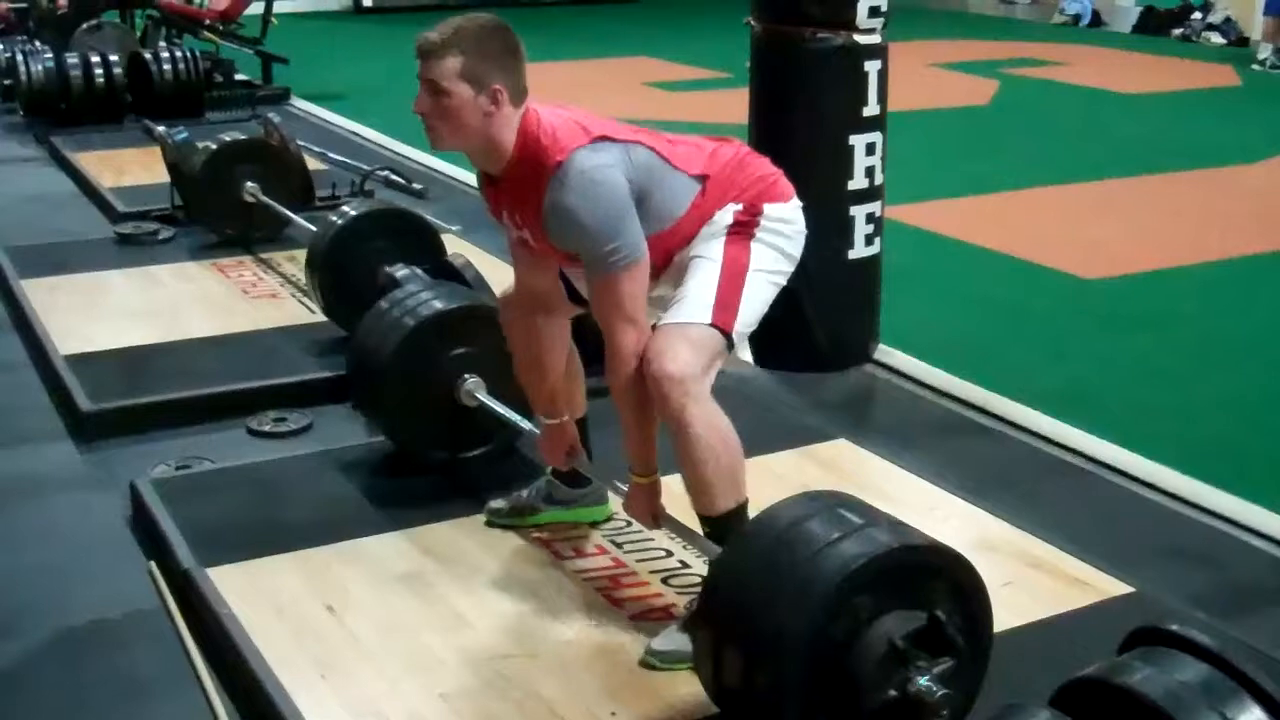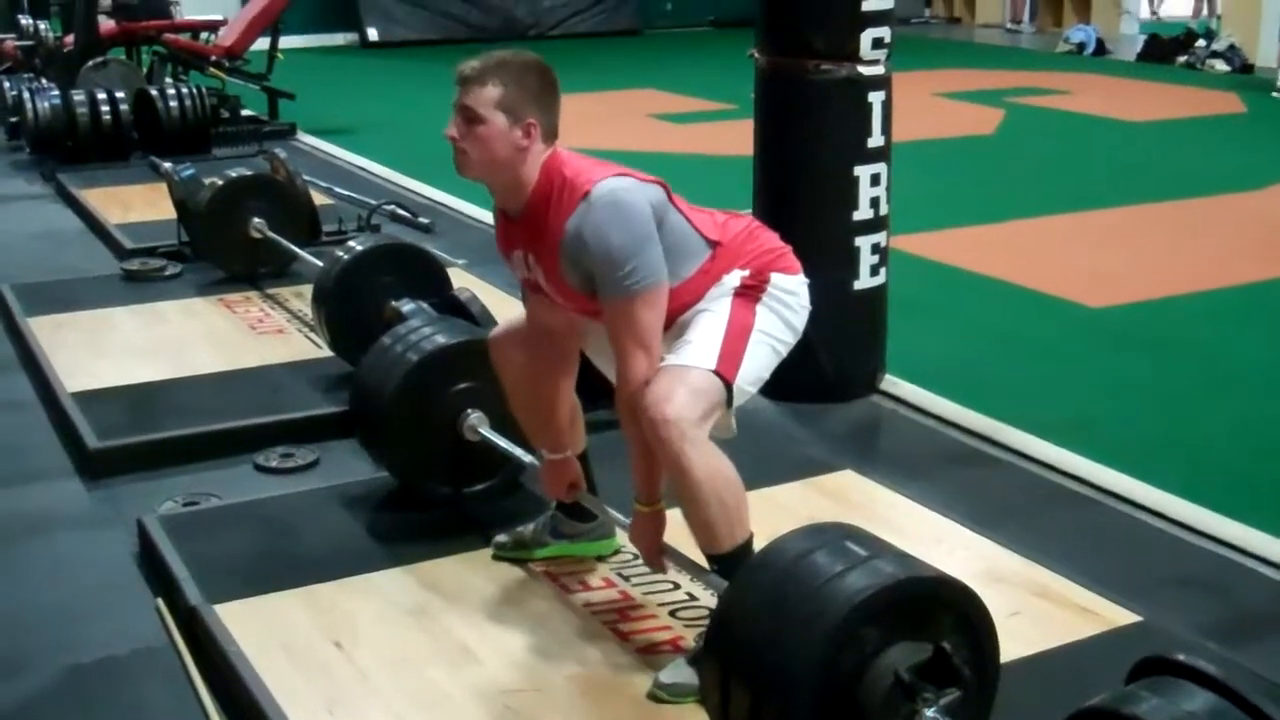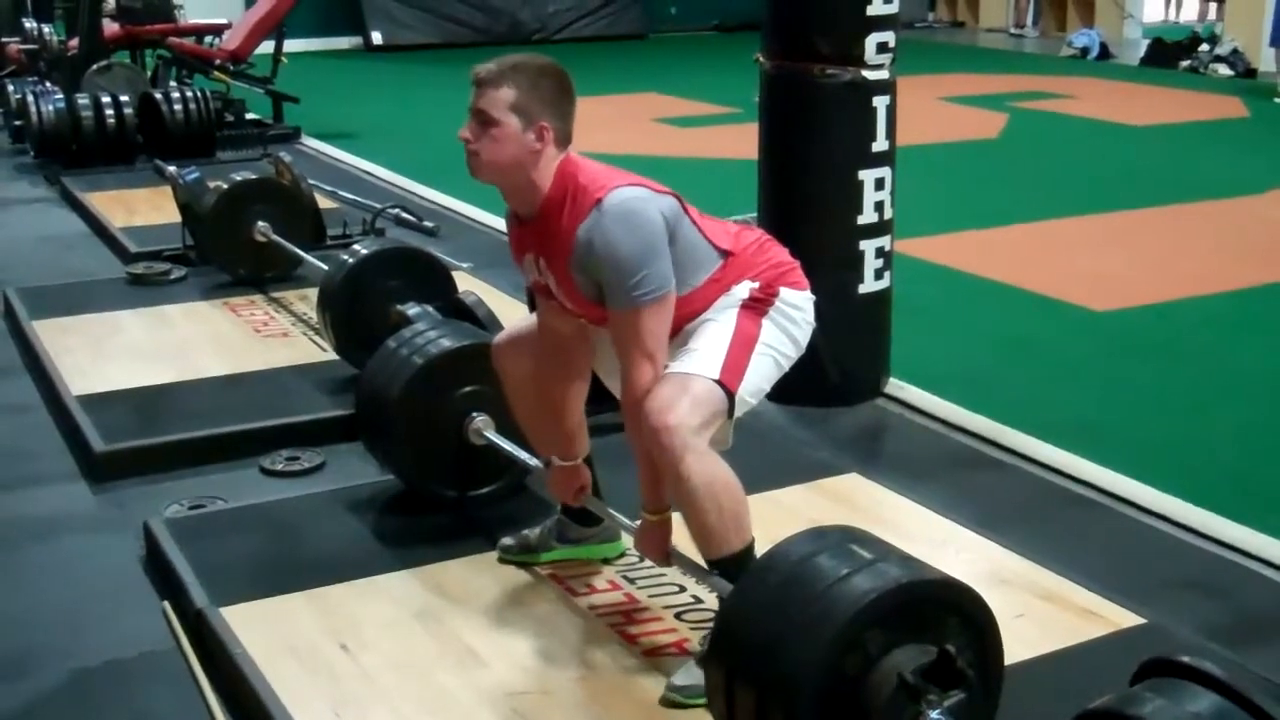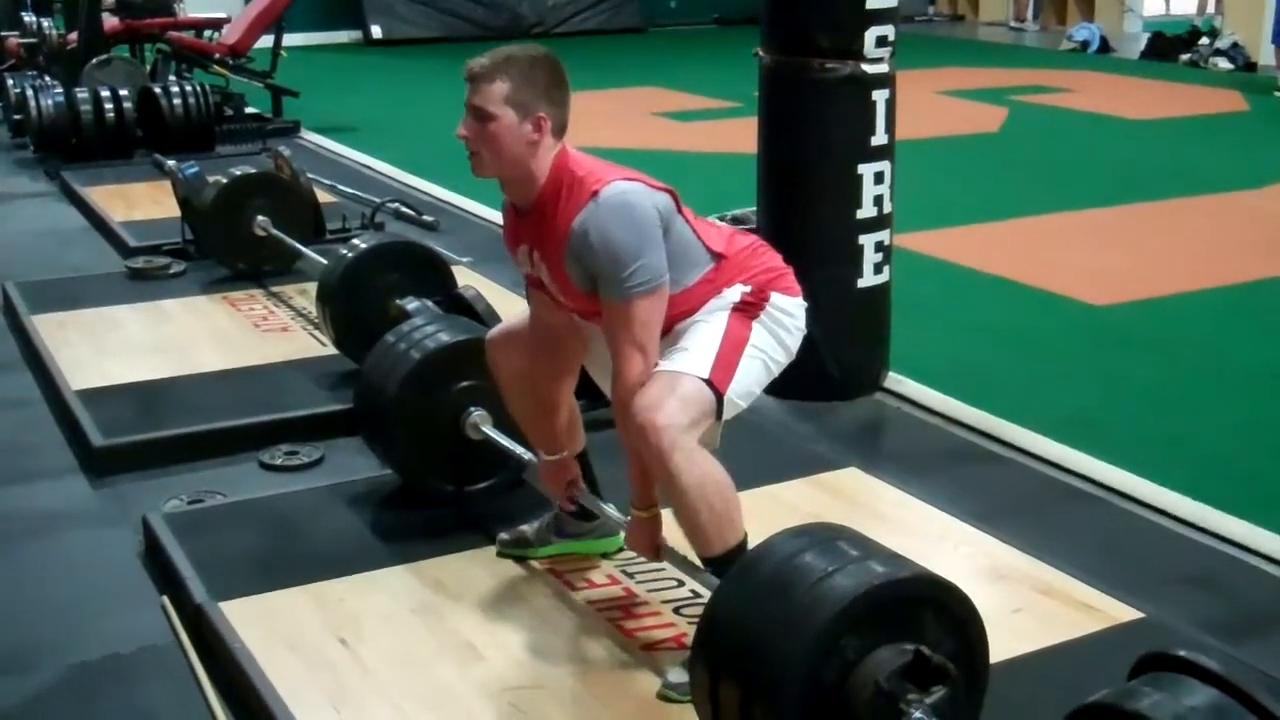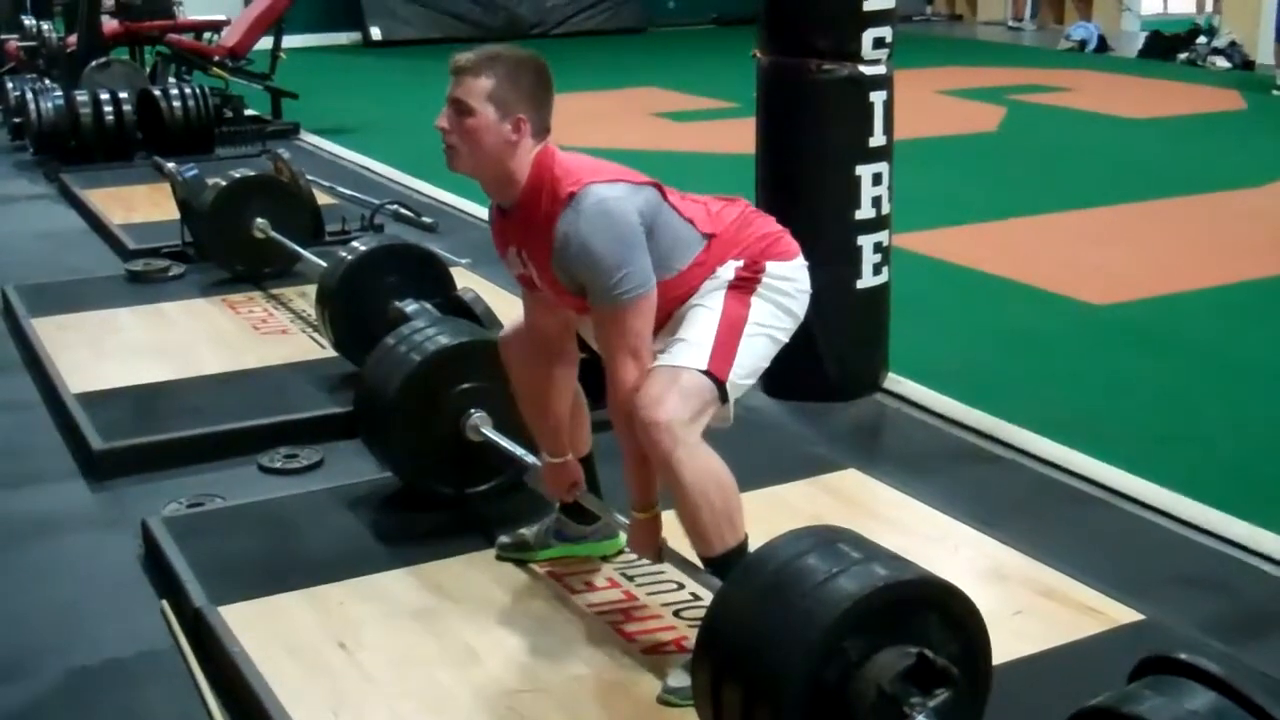
dt=1s
person 1, frame 1
left shoulder: (579, 177)
right shoulder: (500, 167)
left elbow: (626, 339)
right elbow: (542, 297)
left wrist: (643, 476)
right wrist: (552, 417)
left hip: (747, 217)
right hip: (665, 223)
left knee: (671, 370)
right knee: (516, 309)
right ankle: (574, 484)
person 1, frame 2
left shoulder: (601, 209)
right shoulder: (514, 212)
left elbow: (638, 369)
right elbow: (553, 335)
left wrist: (648, 505)
right wrist: (558, 452)
left hip: (753, 284)
right hip: (668, 296)
left knee: (670, 414)
right knee: (511, 346)
right ankle: (579, 518)
person 1, frame 3
left shoulder: (613, 217)
right shoulder: (526, 214)
left elbow: (642, 376)
right elbow: (563, 338)
left wrist: (655, 514)
right wrist: (567, 459)
left hip: (757, 297)
right hip: (674, 305)
left knee: (670, 421)
right knee: (515, 351)
right ankle: (584, 523)
person 1, frame 4
left shoulder: (609, 210)
right shoulder: (523, 208)
left elbow: (633, 371)
right elbow: (553, 332)
left wrist: (644, 508)
right wrist: (555, 454)
left hip: (748, 300)
right hip: (664, 306)
left knee: (659, 421)
right knee: (508, 347)
right ankle: (582, 519)
person 1, frame 5
left shoulder: (590, 214)
right shoulder: (511, 208)
left elbow: (628, 374)
right elbow: (549, 337)
left wrist: (644, 510)
right wrist: (558, 457)
left hip: (752, 272)
right hip: (674, 281)
left knee: (662, 417)
right knee: (519, 348)
right ankle: (583, 519)
